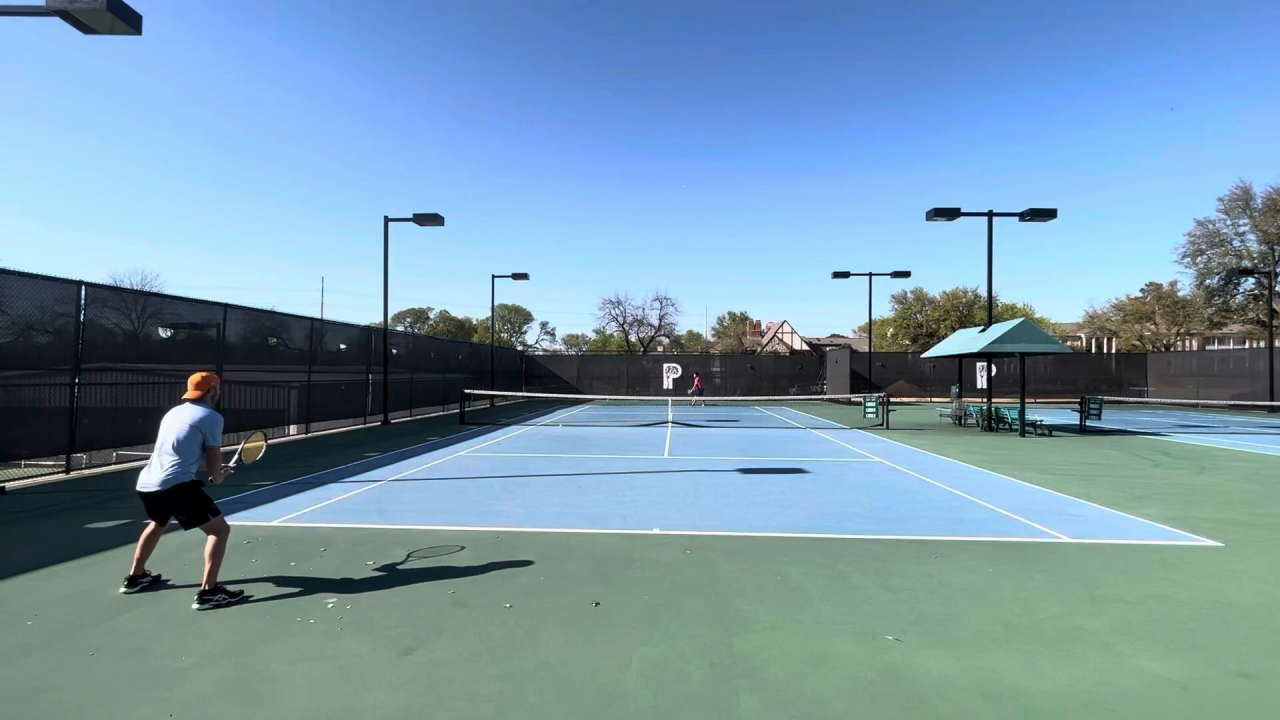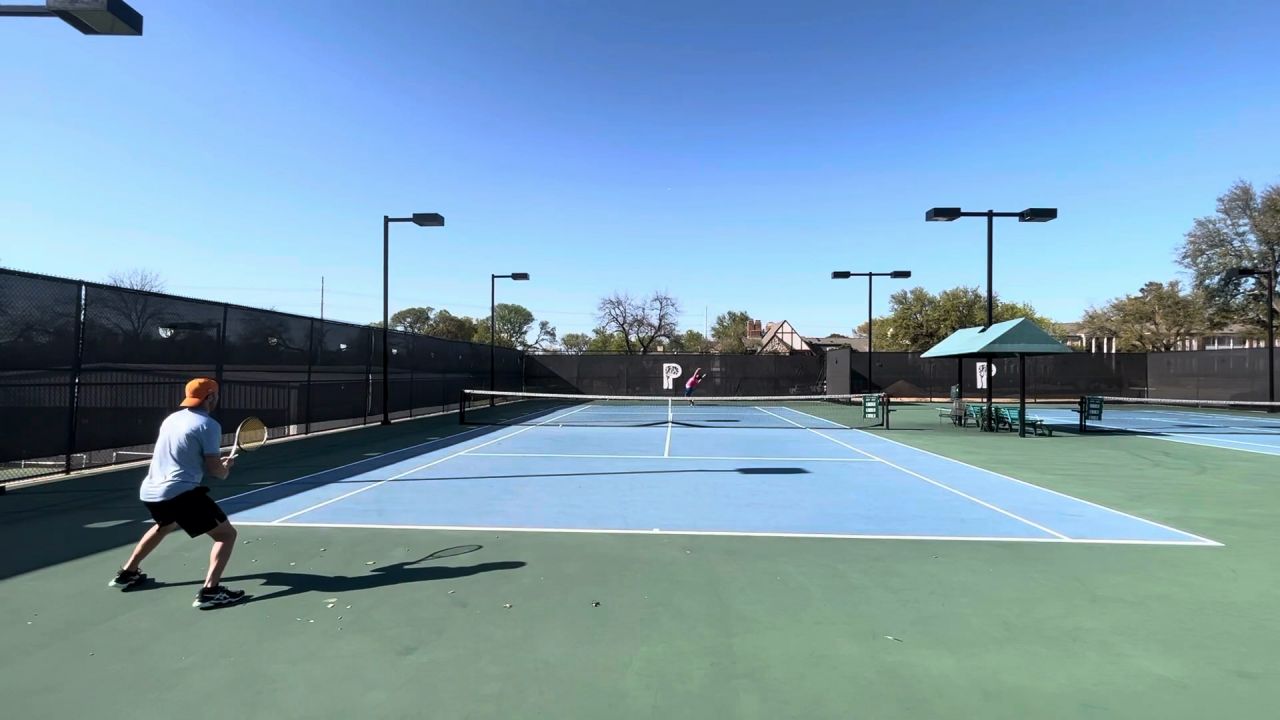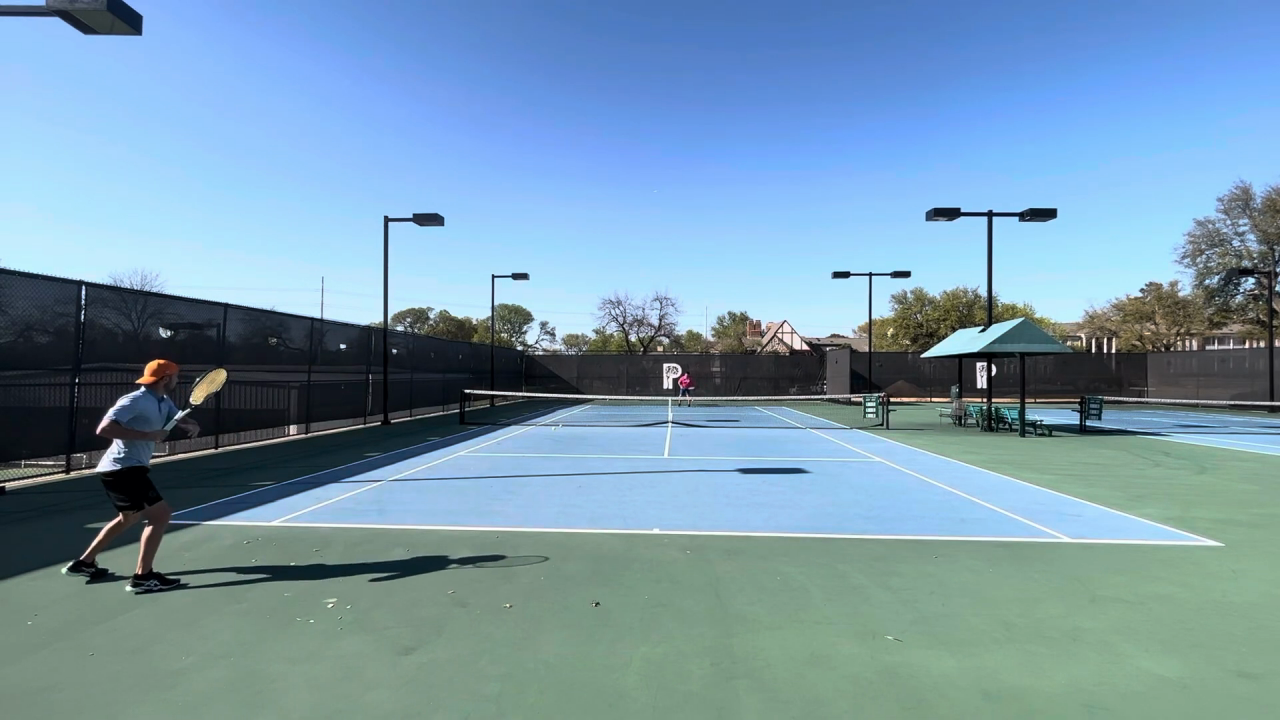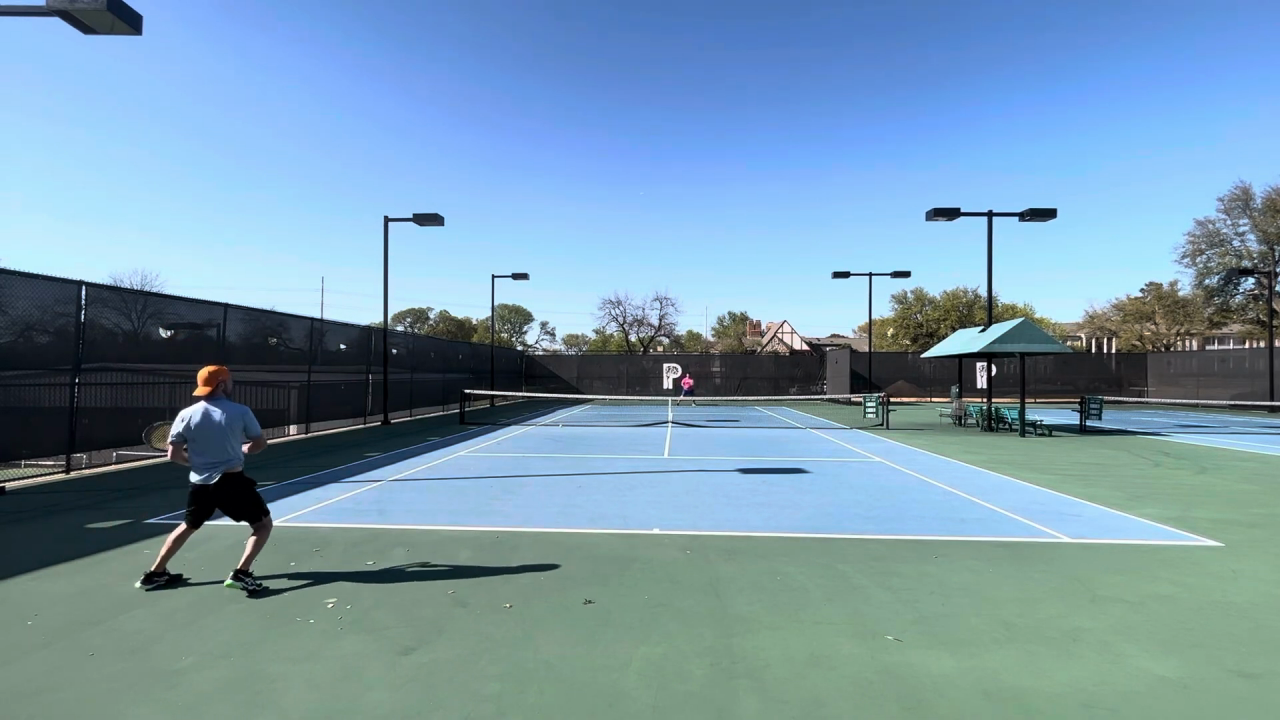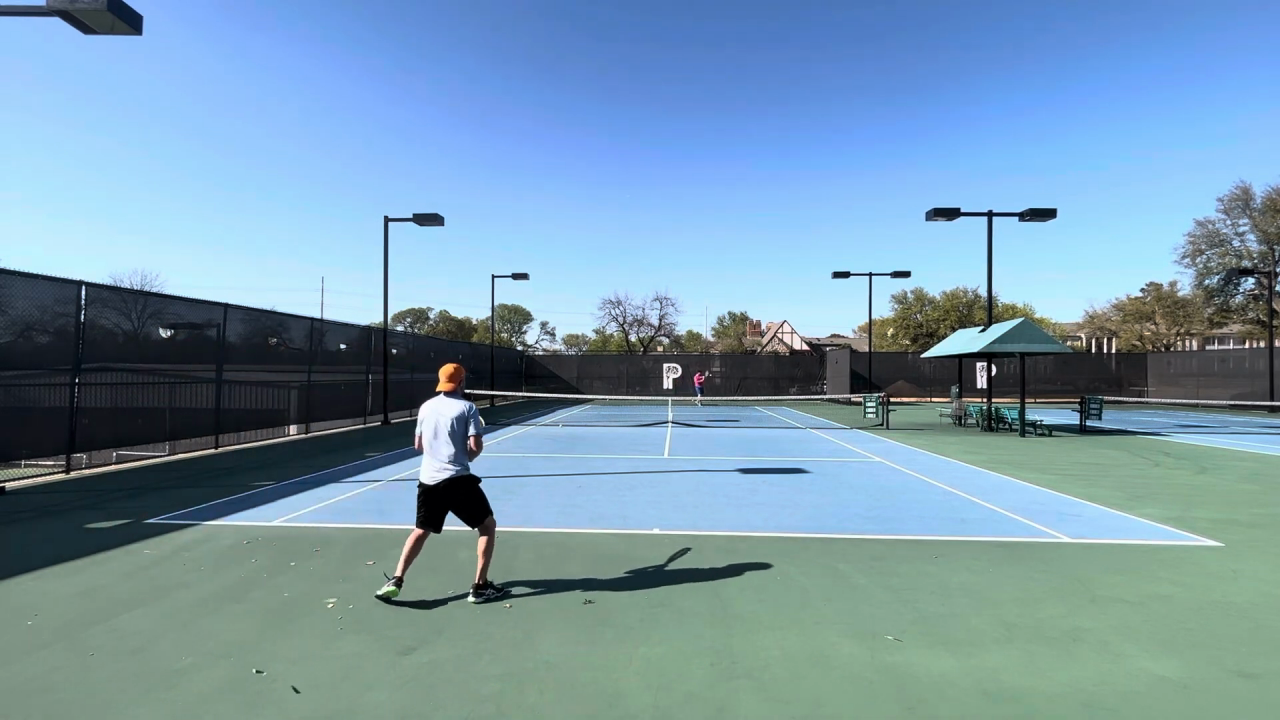
dt=1s
person 1, frame 1
left shoulder: (174, 412)
right shoulder: (211, 417)
right elbow: (213, 459)
left wrist: (213, 468)
right wrist: (217, 476)
left hip: (146, 482)
right hip: (175, 484)
left knee: (157, 525)
right knee: (219, 529)
left ankle: (135, 577)
right ankle: (208, 592)
person 1, frame 2
left shoulder: (172, 419)
right shoulder: (208, 426)
right elbow: (214, 468)
left wrist: (216, 462)
right wrist: (224, 469)
left hip: (149, 492)
right hip: (180, 493)
left knee: (164, 525)
right knee: (225, 534)
left ankle: (127, 573)
right ankle: (210, 591)
person 1, frame 3
left shoulder: (163, 401)
right shoulder: (134, 400)
left elbow: (184, 420)
right elbow: (104, 429)
left wrist: (191, 425)
right wrist: (144, 434)
left hip: (131, 470)
right hip: (121, 469)
left knee: (128, 518)
right knee: (161, 515)
left ankle: (84, 563)
right ankle: (143, 577)
person 1, frame 4
left shoulder: (187, 415)
right shoulder: (240, 411)
left elbow: (173, 455)
right elbow: (260, 443)
left hip: (200, 483)
right hip: (232, 481)
left knee: (188, 527)
right knee: (263, 525)
left ankle: (155, 573)
right ankle: (241, 574)
person 1, frame 5
left shoulder: (426, 408)
right shoulder: (467, 407)
left elbow: (418, 444)
right elbow: (475, 447)
left hip: (428, 480)
right hip: (456, 480)
left knee: (420, 532)
right knee: (487, 526)
left ankle: (397, 579)
right ankle: (481, 586)
